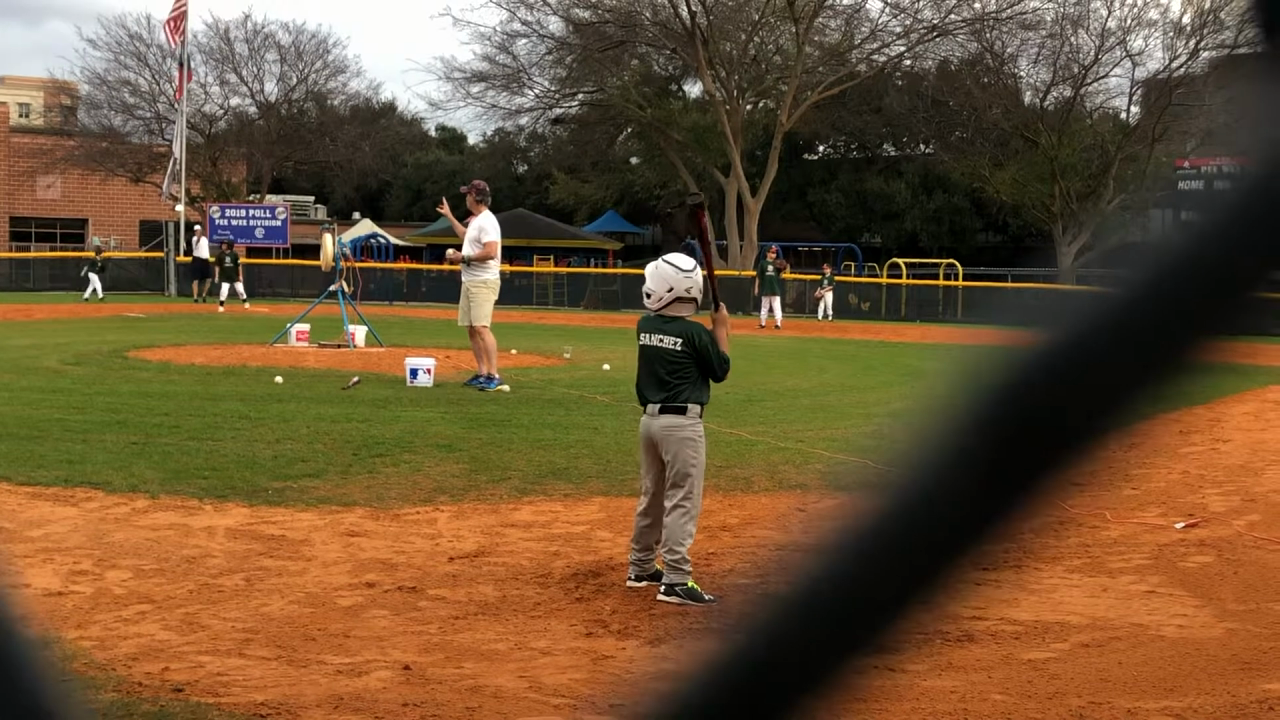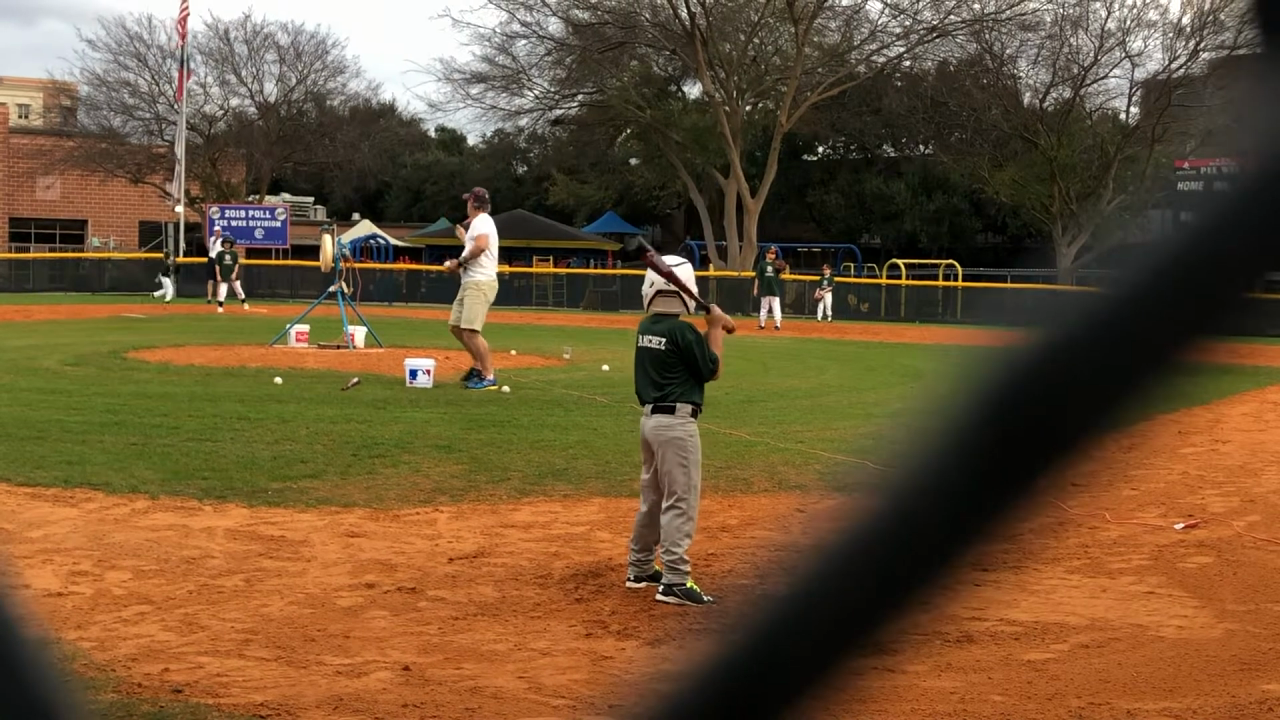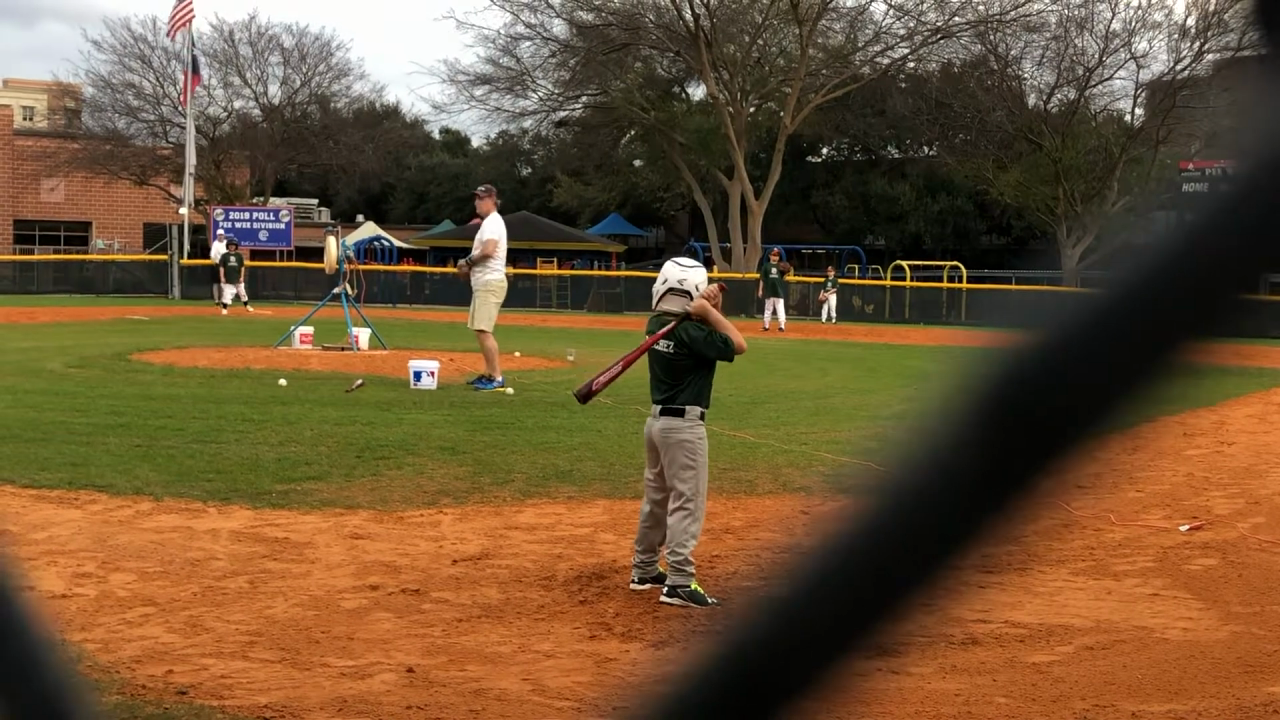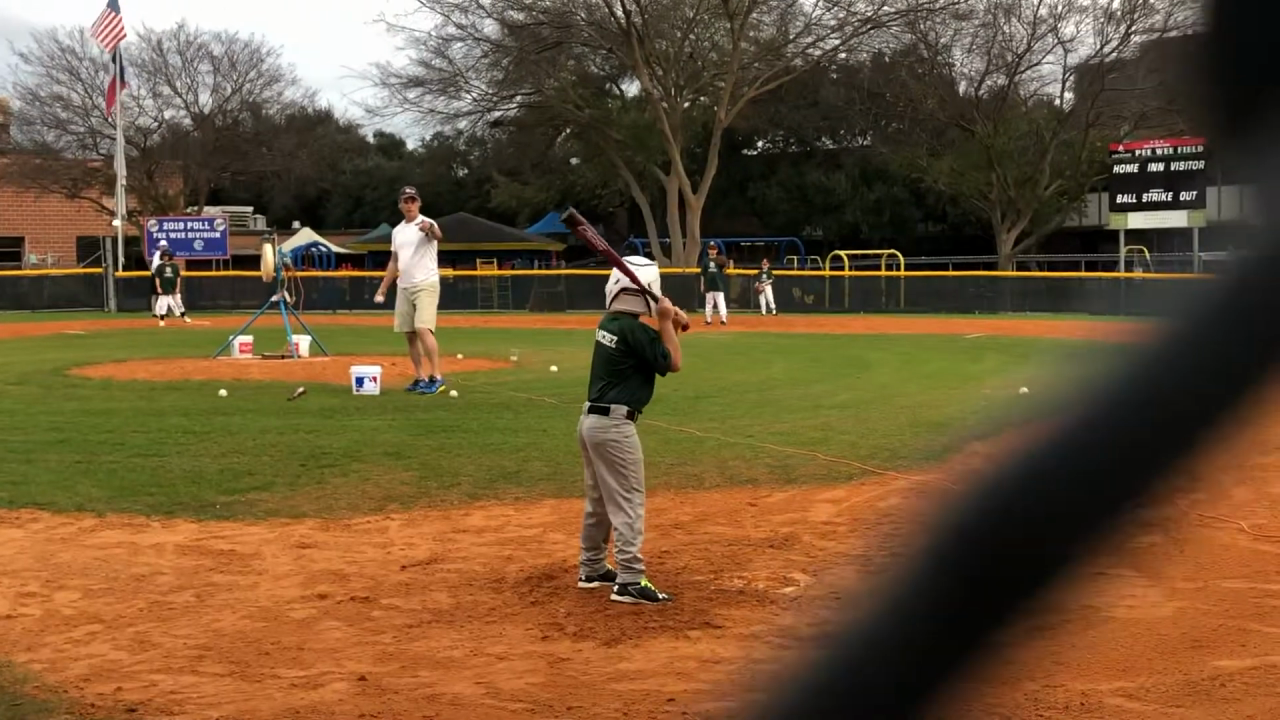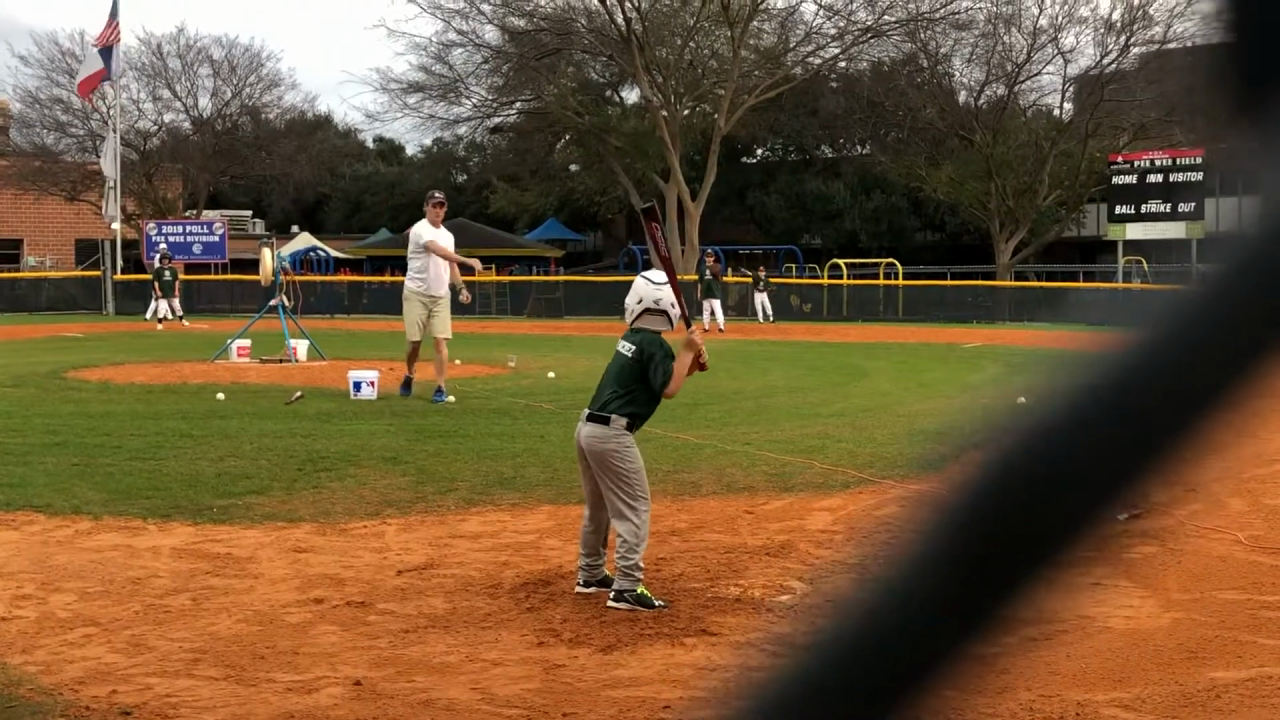
dt=1s
person 1, frame 1
left shoulder: (645, 325)
right shoulder: (694, 332)
right elbow: (721, 372)
left wrist: (713, 332)
right wrist: (720, 328)
left hip: (650, 420)
right hip: (682, 424)
left knee: (652, 498)
right knee: (682, 502)
left ankle: (641, 567)
right ankle: (676, 581)
person 1, frame 2
left shoulder: (646, 326)
right shoulder: (682, 330)
right elbow: (712, 371)
left wrist: (713, 328)
right wrist: (716, 328)
left hip: (650, 419)
right hip: (677, 423)
left knee: (652, 498)
right knee: (680, 501)
left ankle: (640, 568)
right ankle: (674, 582)
person 1, frame 3
left shoulder: (656, 323)
right shoulder: (688, 330)
left elbow: (704, 337)
right elbow: (738, 345)
left wrist: (711, 310)
right wrist: (710, 312)
left hip: (657, 421)
right hip: (684, 425)
left knee: (656, 499)
right knee: (686, 504)
left ankle: (644, 570)
right ankle: (678, 584)
person 1, frame 4
left shoulder: (609, 322)
right shoulder: (633, 329)
left elbow: (649, 348)
right elbow: (673, 364)
left wrist: (670, 325)
right wrist: (665, 321)
left hip: (591, 419)
right hip: (614, 425)
left knee: (599, 499)
right knee: (628, 502)
left ankle: (591, 569)
right ankle: (629, 582)
person 1, frame 5
left shoulder: (632, 336)
right shoulder: (656, 345)
left elbow: (660, 377)
right elbow: (668, 389)
left wrist: (690, 360)
right wrist: (687, 351)
left hip: (587, 428)
right hip: (611, 434)
left knee: (599, 506)
right knee: (633, 510)
left ankle: (591, 574)
right ankle: (627, 588)
person 2, frame 1
left shoulder: (487, 220)
right shoulder: (475, 220)
left elbow: (490, 252)
left wrist: (463, 258)
right wrist: (449, 216)
left hip: (484, 282)
right hip: (469, 281)
left knee: (481, 328)
right knee: (471, 329)
left ankle: (494, 376)
right ankle: (482, 374)
person 2, frame 2
left shoulder: (480, 220)
right shoulder: (484, 223)
left elbow: (481, 245)
left wrist: (460, 261)
right wrist: (464, 237)
left hip: (480, 284)
right hip: (470, 284)
left knee: (470, 330)
right knee: (456, 326)
left ankle: (488, 376)
right ankle: (478, 366)
person 2, frame 3
left shoulder: (493, 222)
right shoulder: (488, 224)
left elbow: (489, 251)
left wrist: (468, 261)
right wrist: (467, 266)
left hip: (490, 283)
right hip: (481, 284)
left knee: (483, 330)
right knee: (480, 331)
left ankle: (497, 379)
right ankle: (489, 373)
person 2, frame 4
left shoulder: (426, 224)
right shoulder: (397, 230)
left elbow: (438, 236)
left wrist: (430, 228)
right wrist: (384, 286)
left hip: (426, 286)
right hip: (404, 288)
left knee: (423, 330)
right knee: (410, 335)
left ankle: (437, 377)
right ankle: (421, 378)
person 2, frame 5
left shoulder: (448, 235)
right shoulder: (420, 229)
left elbow: (450, 265)
right elbow: (440, 252)
left wrist: (461, 287)
right wrist: (467, 261)
left hip: (441, 295)
right hip: (416, 294)
left knee: (440, 341)
right knee: (414, 341)
left ankle: (440, 387)
right ankle: (409, 374)
